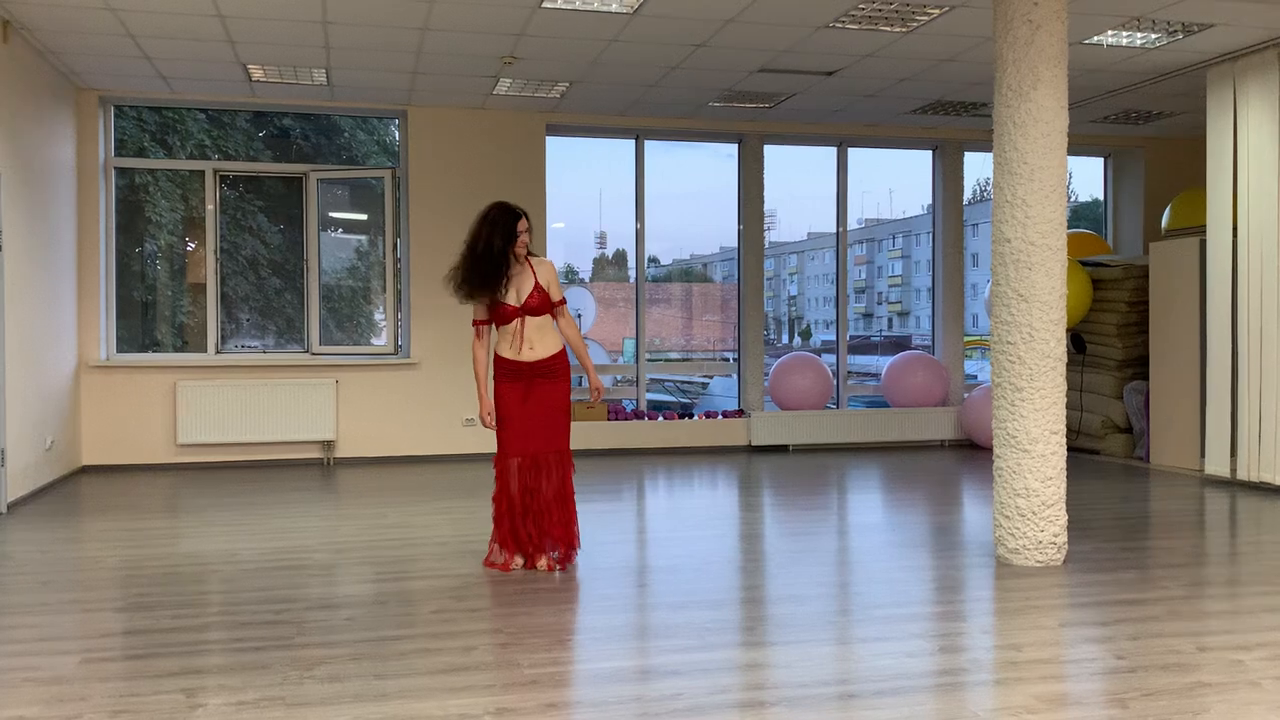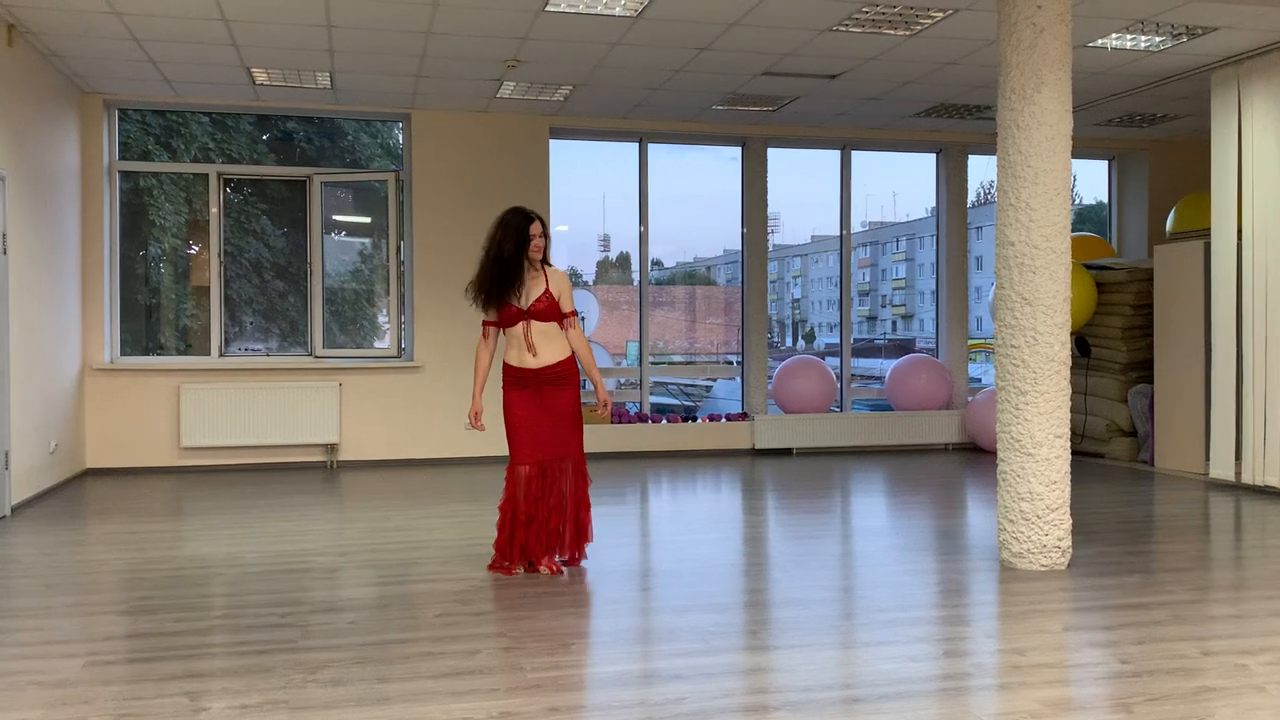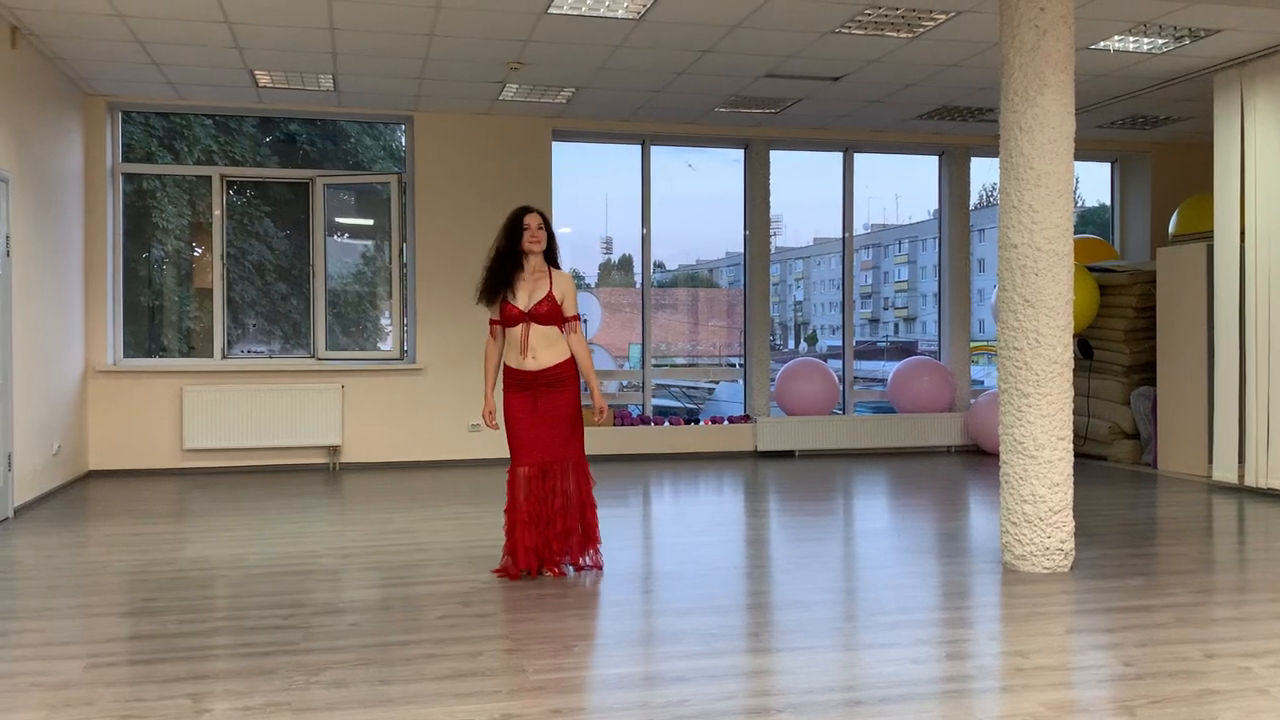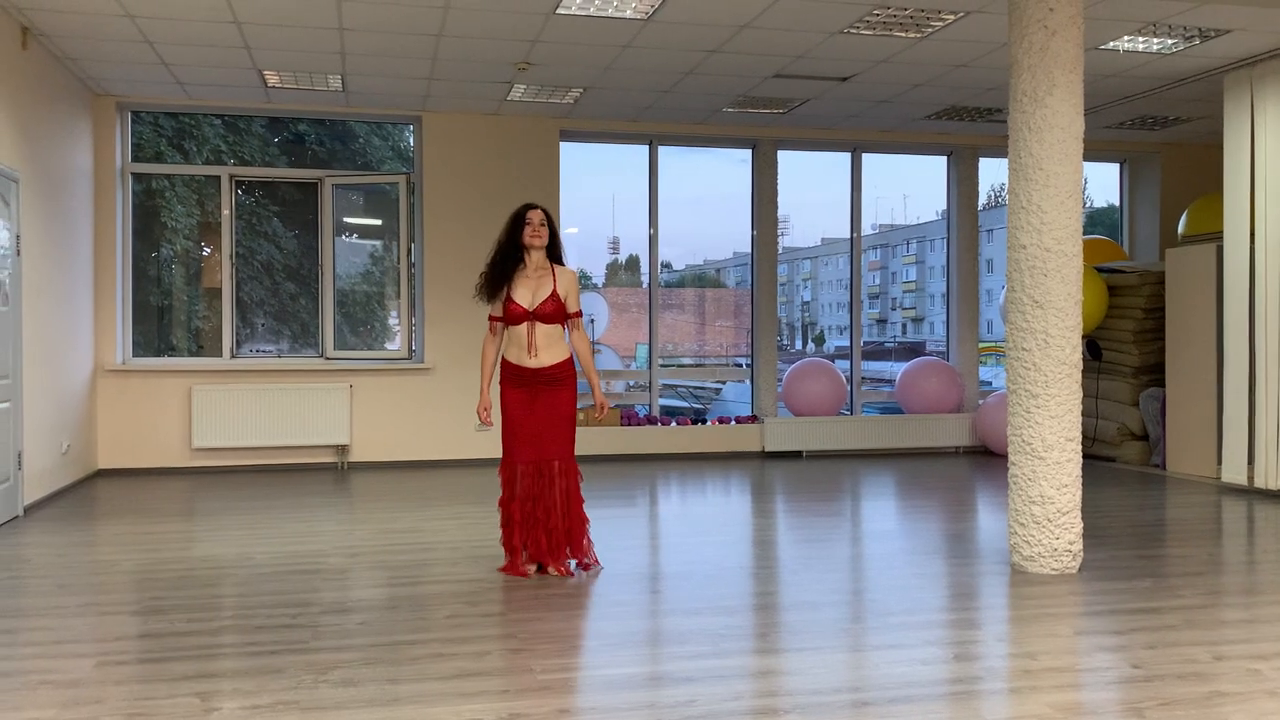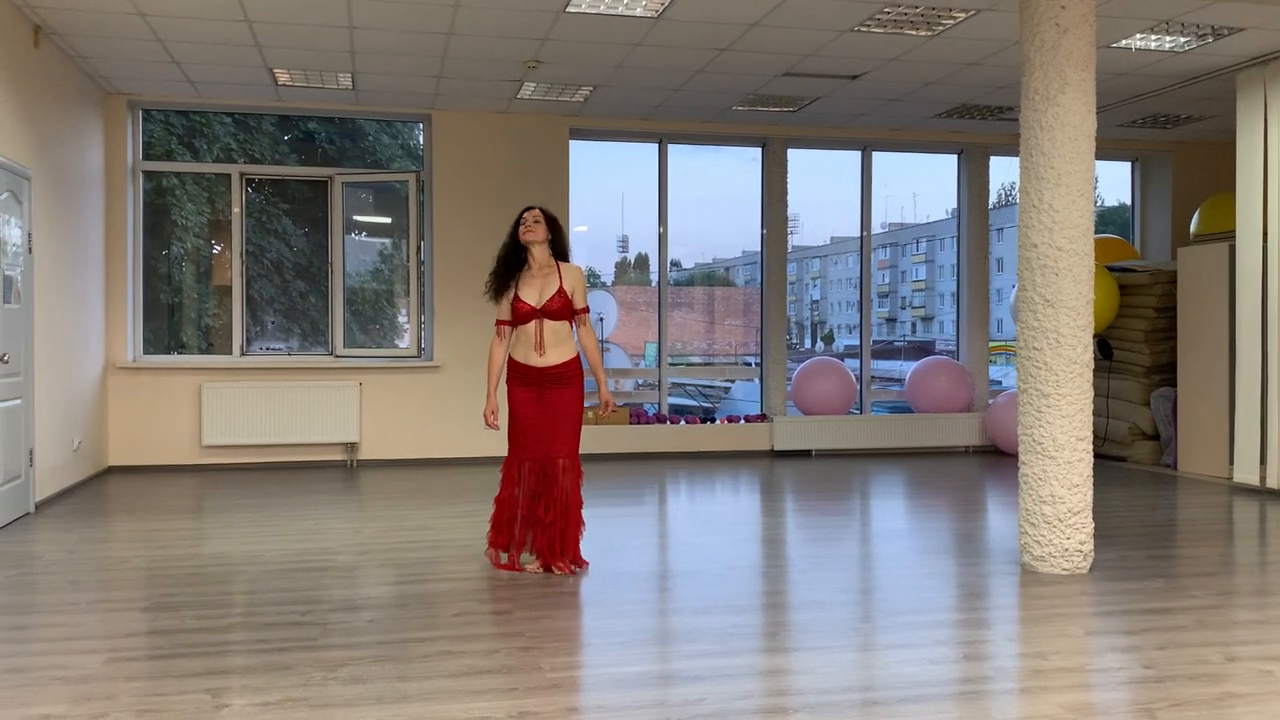
dt=0.4s
person 1, frame 1
left shoulder: (544, 269)
right shoulder: (485, 283)
left elbow: (565, 322)
right elbow: (480, 341)
left wrist: (590, 371)
right wrist: (483, 396)
left hip: (552, 374)
right hip: (510, 377)
left knee: (550, 457)
right knee: (513, 458)
left ankle: (544, 546)
right ankle: (513, 546)
person 1, frame 2
left shoulder: (557, 279)
right shoulder: (498, 284)
left elbow: (575, 333)
right elbow: (487, 342)
left wrist: (598, 383)
right wrist: (476, 396)
left hip: (561, 380)
right hip: (518, 385)
left knee: (557, 463)
right knee: (524, 466)
left ankle: (547, 550)
right ankle: (517, 551)
person 1, frame 3
left shoulder: (562, 281)
right shoulder: (502, 283)
left elbow: (576, 337)
right elbow: (495, 341)
left wrist: (595, 389)
right wrist: (488, 395)
left hip: (560, 383)
right hip: (517, 387)
left knee: (560, 465)
right knee: (525, 468)
left ankle: (555, 552)
right ankle: (523, 554)
person 1, frame 4
left shoulder: (566, 278)
right shoulder: (505, 280)
left elbow: (577, 334)
right elbow: (493, 337)
left wrist: (596, 386)
right wrist: (484, 391)
left hip: (558, 381)
right hip: (516, 383)
left knee: (556, 463)
right knee: (520, 465)
left ankle: (556, 552)
right ankle: (526, 552)
person 1, frame 5
left shoulder: (572, 275)
right shoulder: (510, 281)
left elbow: (585, 331)
right elbow: (500, 339)
left wrist: (602, 383)
right wrist: (491, 395)
left hip: (565, 380)
right hip: (523, 382)
left knee: (562, 461)
right knee: (527, 462)
left ankle: (560, 552)
right ankle: (532, 549)
